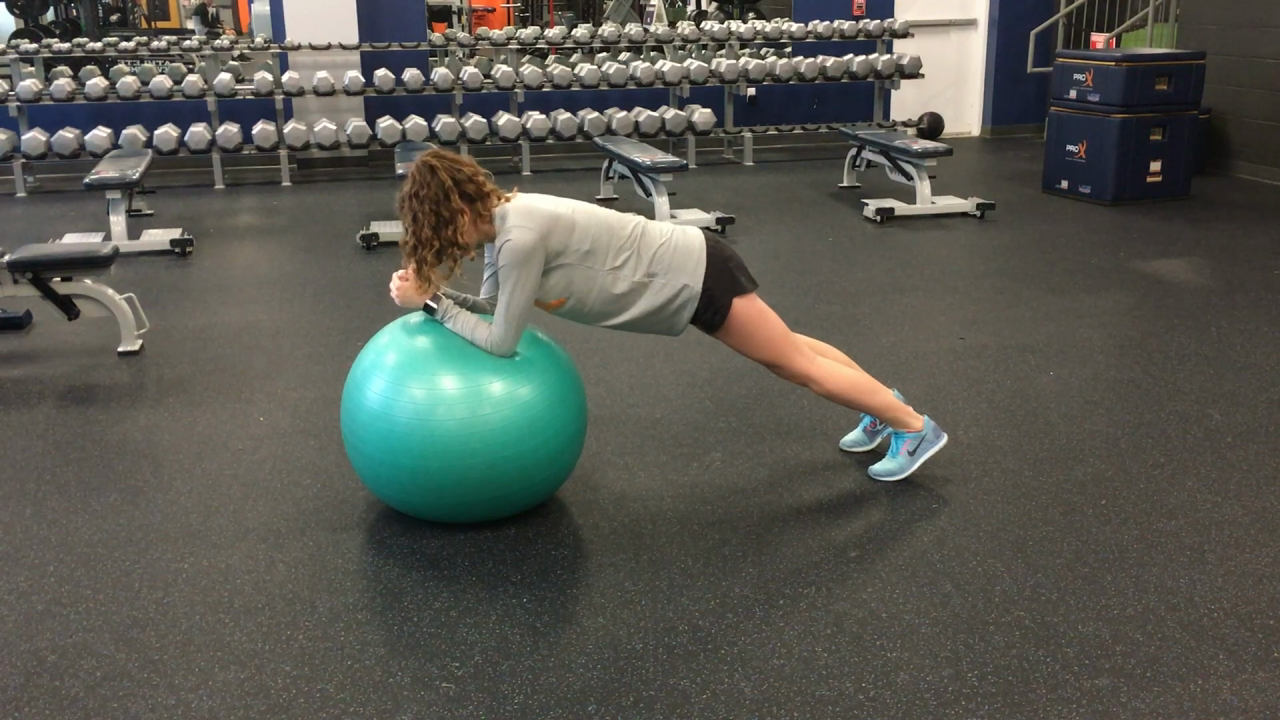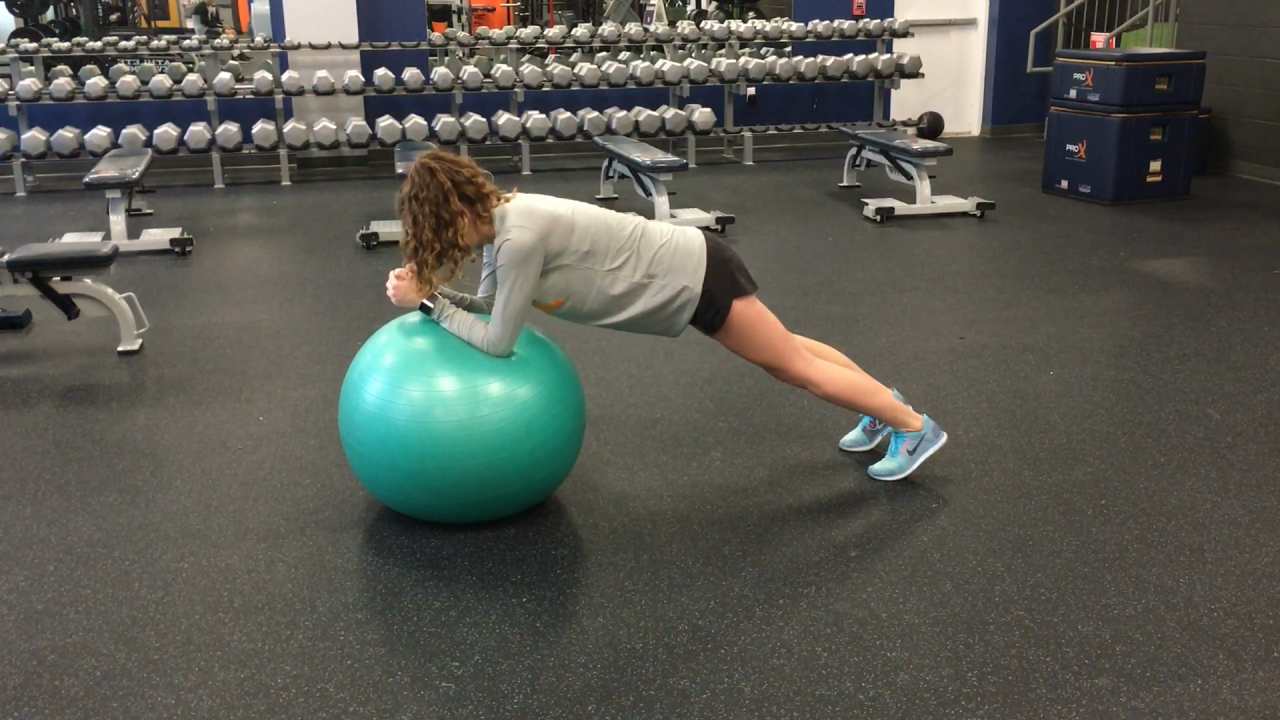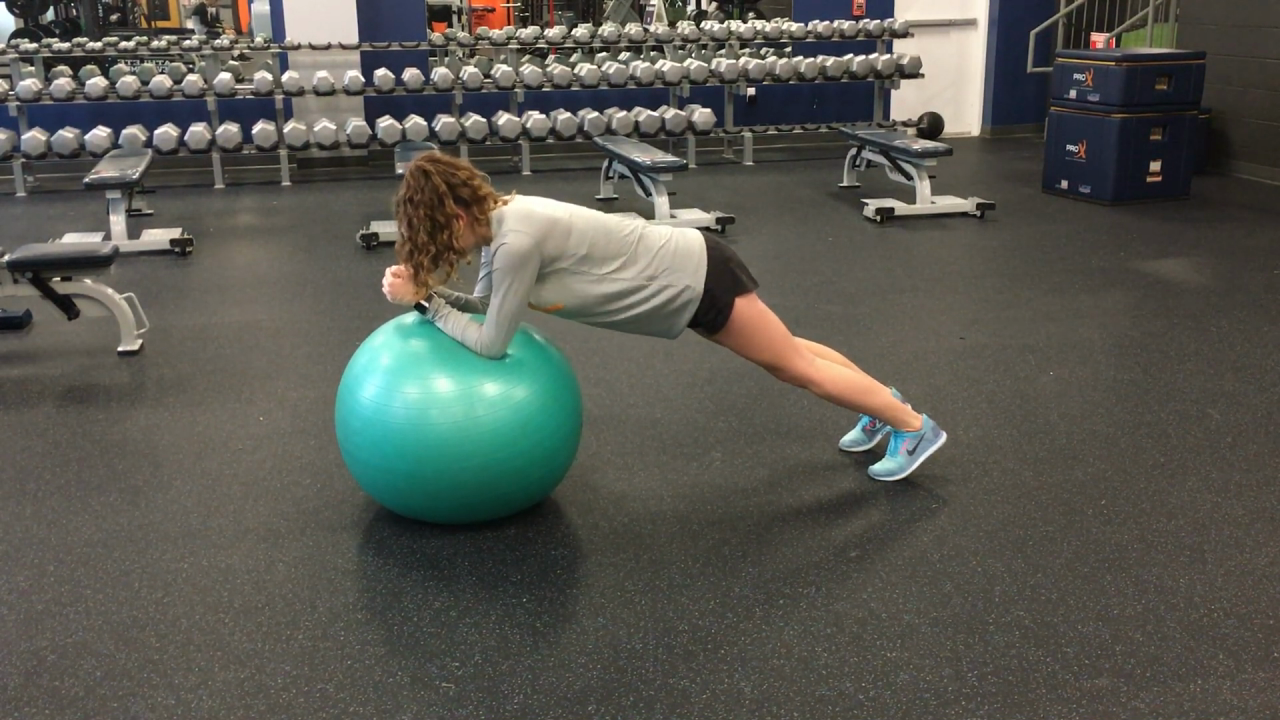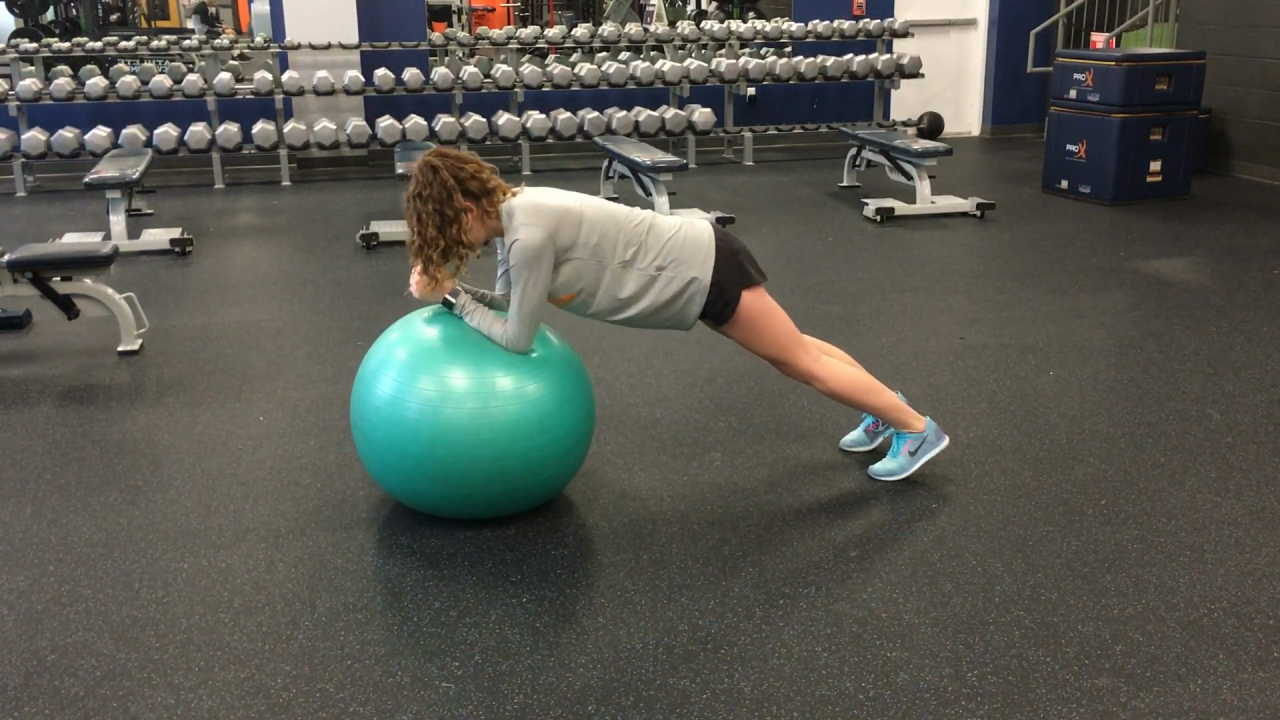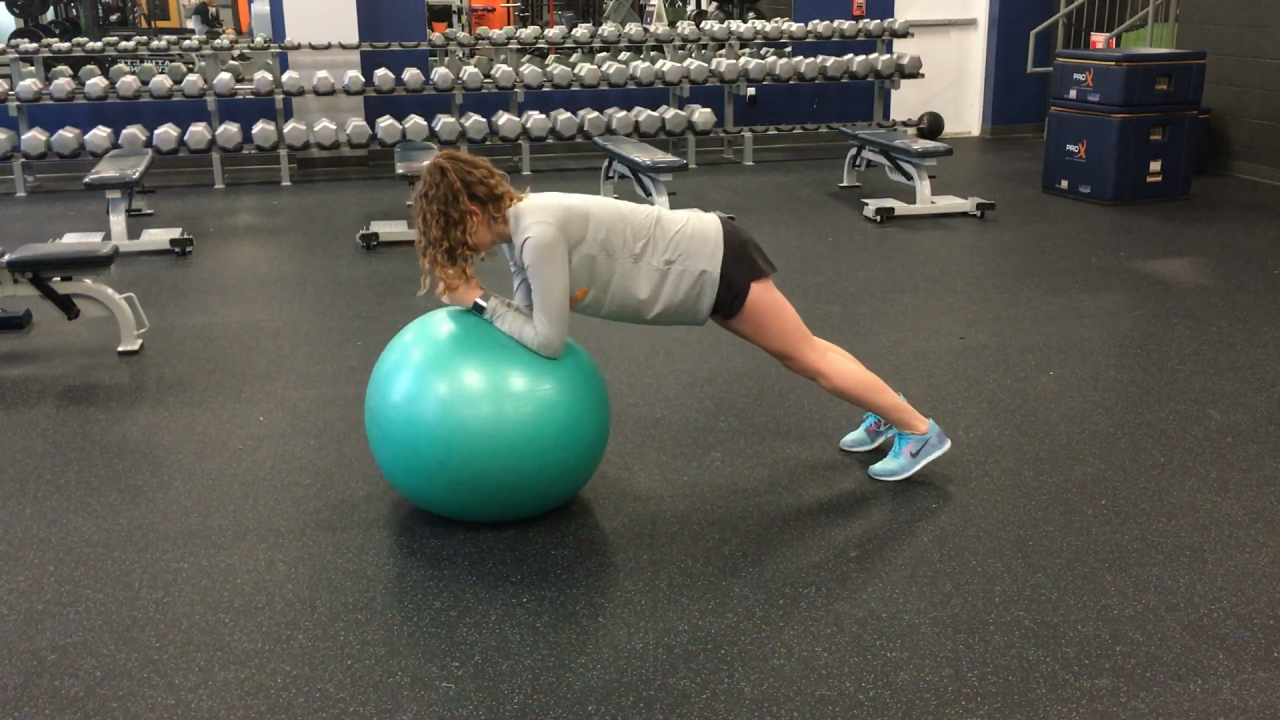
dt=1s
person 1, frame 1
left shoulder: (520, 235)
right shoulder: (503, 218)
left elbow: (501, 339)
right elbow: (492, 304)
left wrist: (431, 302)
right wrist: (433, 289)
left hip: (694, 277)
right hip: (684, 268)
left knee: (794, 362)
right knee: (787, 352)
left ankle: (914, 427)
right ankle: (884, 406)
person 1, frame 2
left shoulder: (519, 236)
right shoulder: (501, 216)
left elbow: (498, 340)
right elbow: (490, 303)
left wrist: (428, 301)
right wrist: (430, 288)
left hip: (694, 278)
right hip: (684, 268)
left knee: (793, 365)
right knee: (785, 351)
left ankle: (913, 427)
right ankle: (884, 403)
person 1, frame 3
left shoulder: (516, 239)
right shoulder: (500, 217)
left elbow: (491, 342)
right elbow: (487, 304)
left wrist: (424, 300)
right wrist: (426, 288)
left hip: (695, 280)
right hip: (685, 269)
left knee: (794, 365)
right knee: (786, 353)
left ankle: (913, 427)
right ankle: (884, 402)
person 1, frame 4
left shoulder: (528, 233)
right shoulder: (513, 210)
left elbow: (518, 337)
right elbow: (509, 301)
left wrist: (451, 297)
right wrist: (451, 288)
left hip: (702, 270)
right hip: (694, 259)
left knee: (799, 361)
right knee: (791, 350)
left ankle: (916, 430)
right ankle: (886, 406)
person 1, frame 5
left shoulder: (538, 233)
right shoulder: (520, 220)
left elbow: (549, 340)
right elbow: (528, 312)
left wrist: (480, 301)
right wrist: (472, 296)
left hip: (714, 263)
right hip: (703, 257)
left knee: (804, 356)
right knee: (799, 350)
left ankle: (919, 432)
right ankle: (888, 409)
